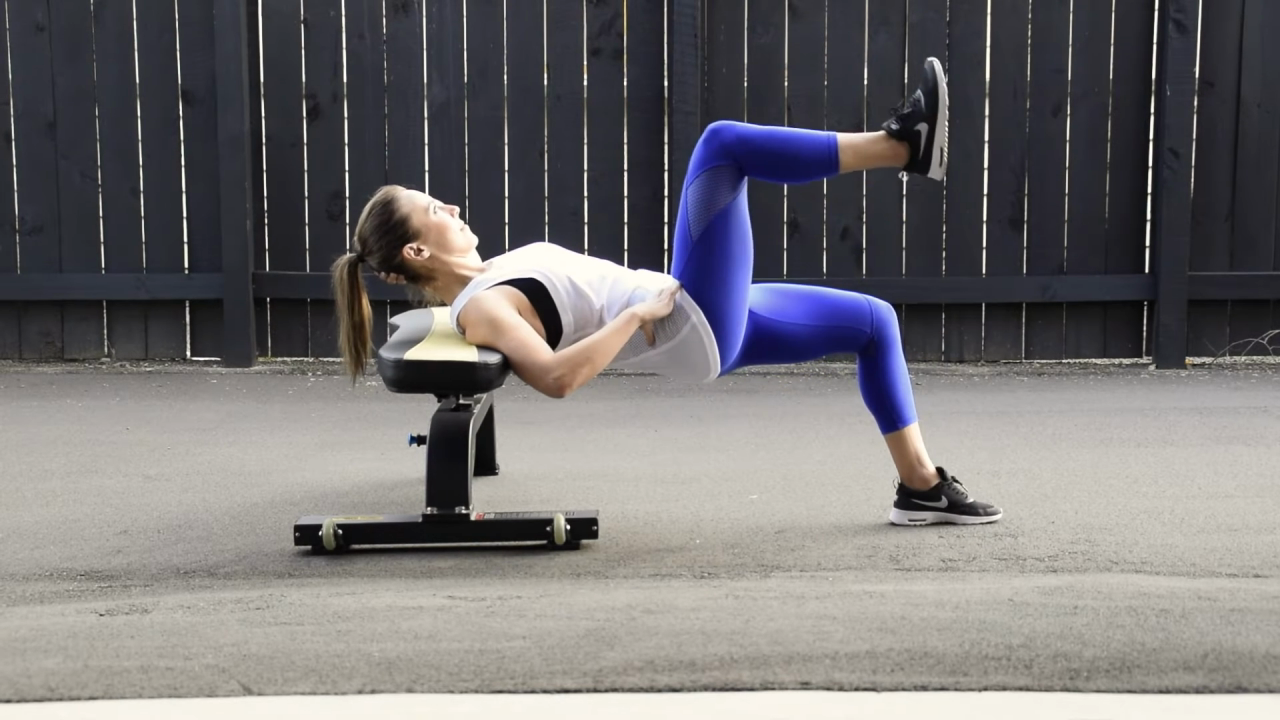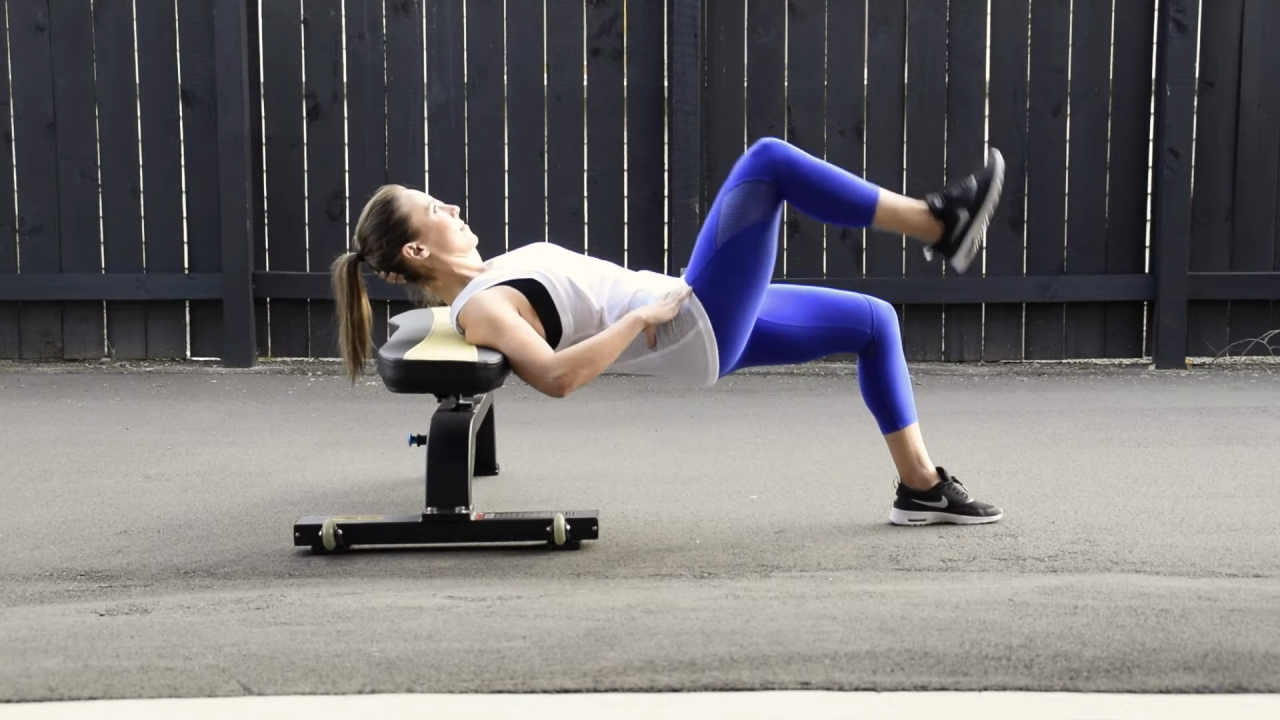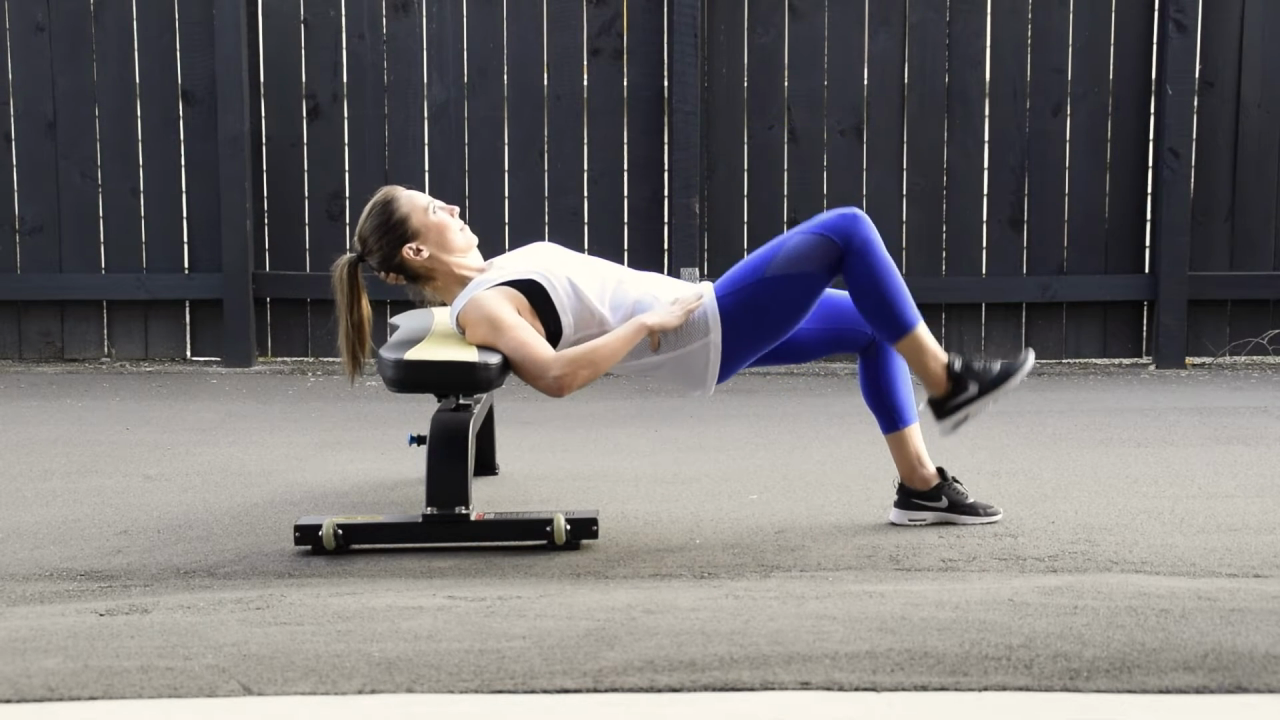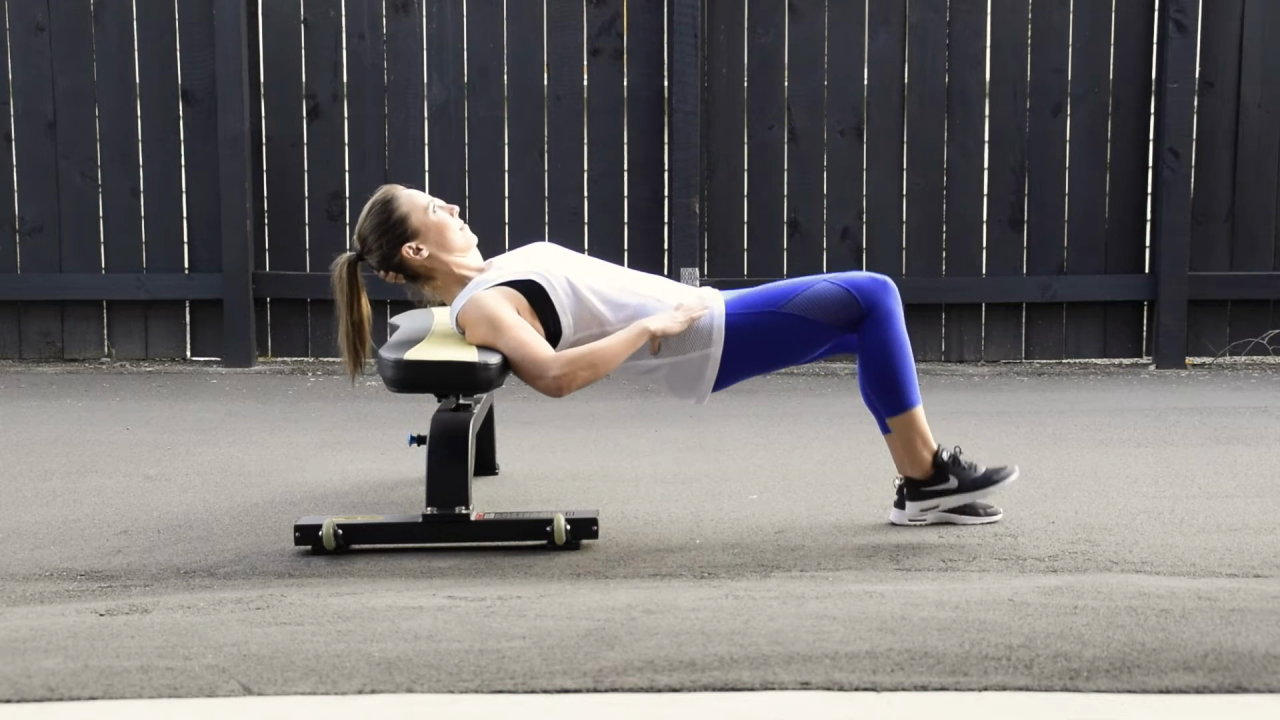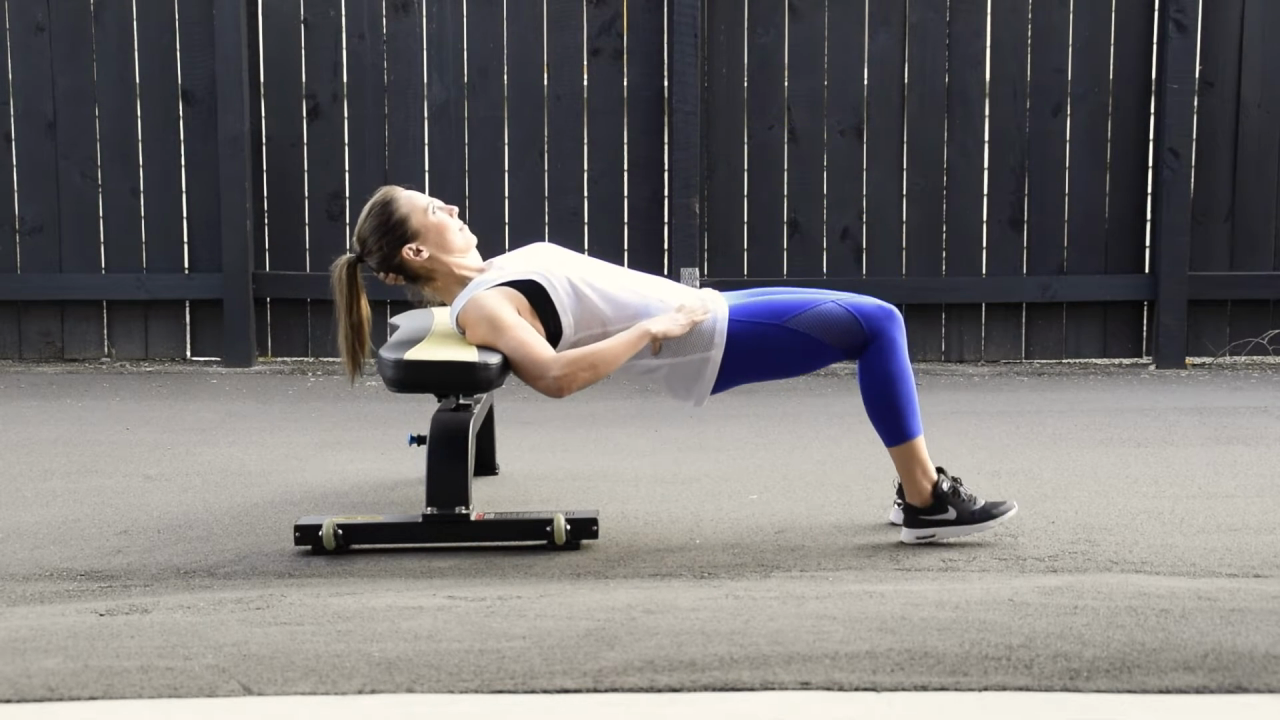
dt=0.3s
person 1, frame 1
left shoulder: (487, 282)
right shoulder: (480, 308)
right elbow: (557, 377)
right wrist: (640, 310)
left hip: (708, 326)
right hip: (693, 327)
left knee: (873, 322)
right knee: (720, 142)
left ankle: (922, 487)
right ankle: (905, 146)
person 1, frame 2
left shoulder: (485, 283)
right shoulder: (479, 311)
right elbow: (556, 376)
right wrist: (643, 316)
left hip: (700, 322)
right hip: (693, 329)
left knee: (873, 319)
right knee: (768, 158)
left ankle: (920, 488)
right ankle: (939, 224)
person 1, frame 3
left shoulder: (489, 283)
right shoulder: (479, 309)
right elbow: (557, 375)
right wrist: (650, 320)
left hip: (702, 321)
right hip: (701, 336)
left knee: (870, 324)
right knee: (843, 230)
left ankle: (921, 487)
right ankle: (945, 381)
person 1, frame 4
left shoulder: (486, 281)
right shoulder: (479, 309)
right elbow: (557, 375)
right wrist: (653, 328)
left hip: (703, 316)
right hip: (700, 346)
left knee: (870, 308)
right knee: (873, 294)
left ankle: (918, 482)
right ankle: (926, 472)
person 1, frame 5
left shoulder: (487, 280)
right shoulder: (480, 307)
right elbow: (556, 375)
right wrist: (653, 329)
left hip: (701, 317)
right hip: (701, 348)
left knee: (876, 322)
right knee: (877, 324)
left ankle: (919, 483)
right ankle: (925, 500)
